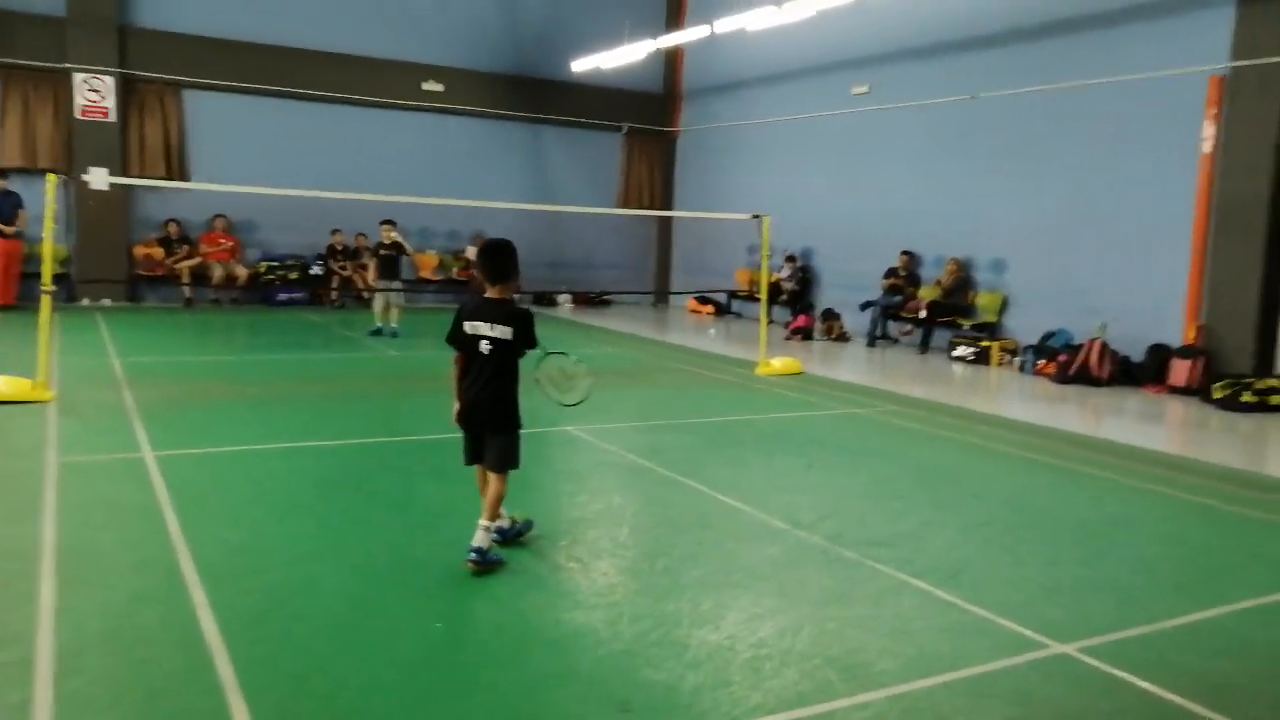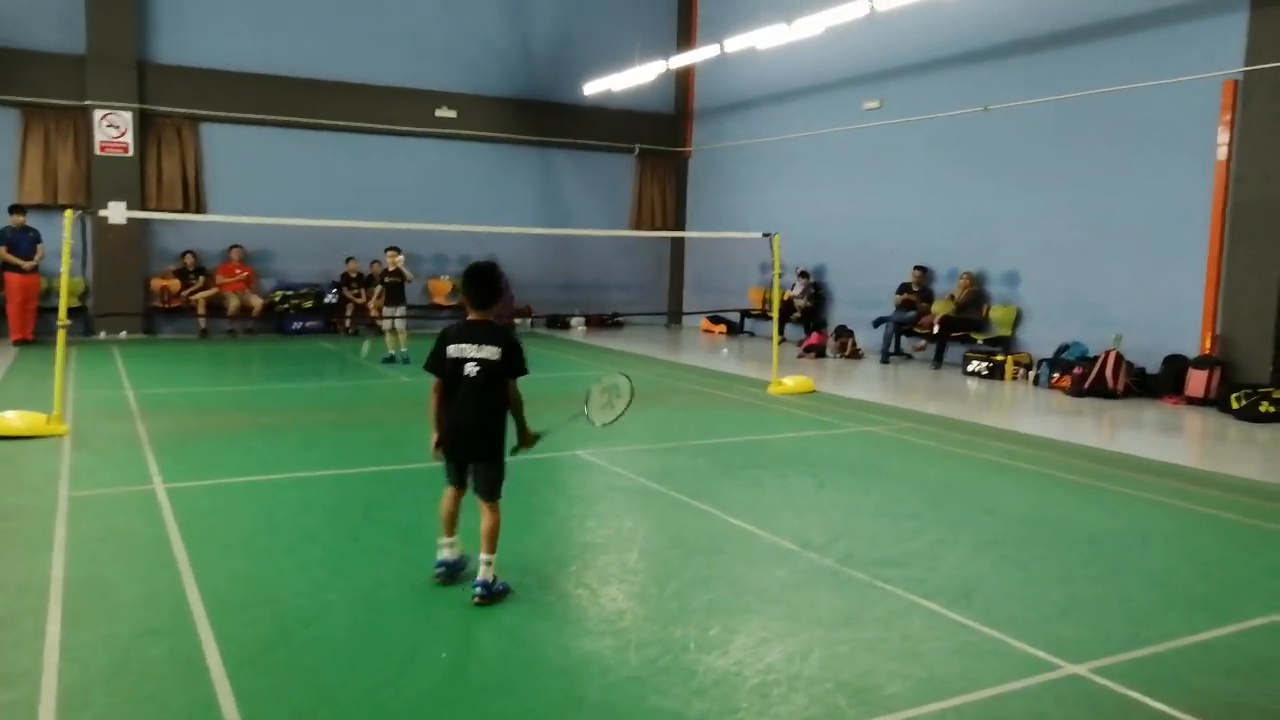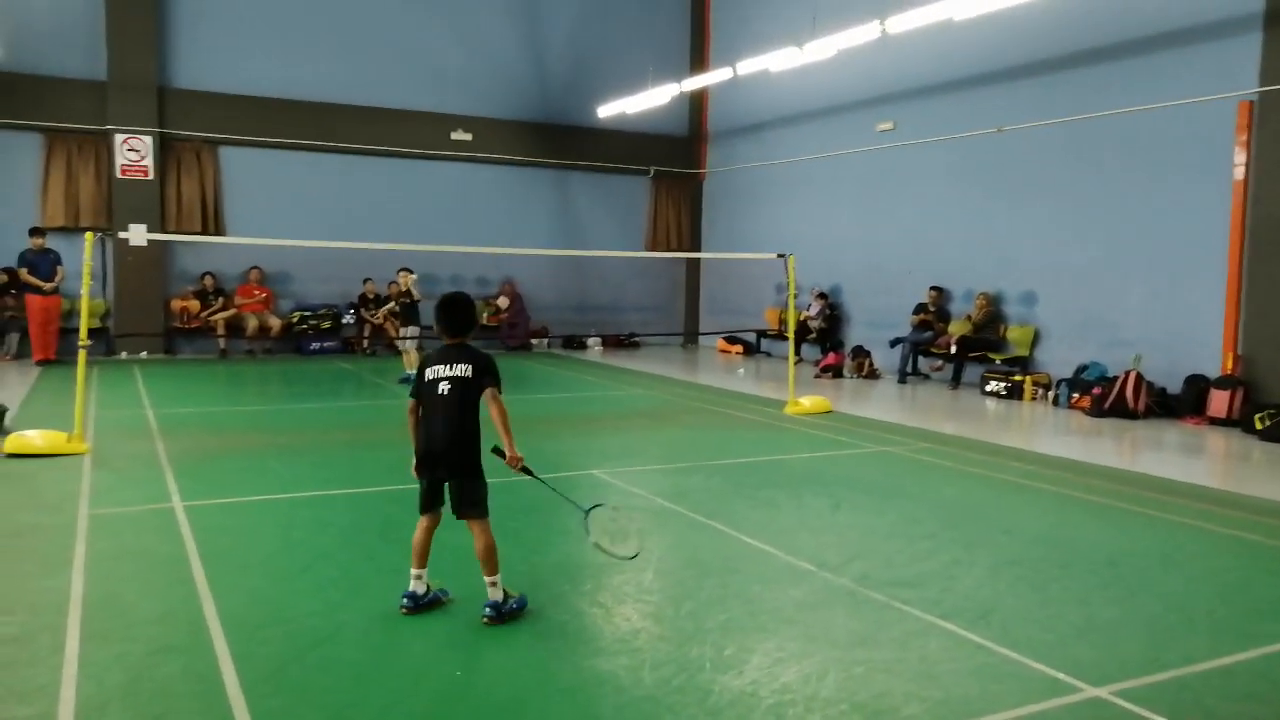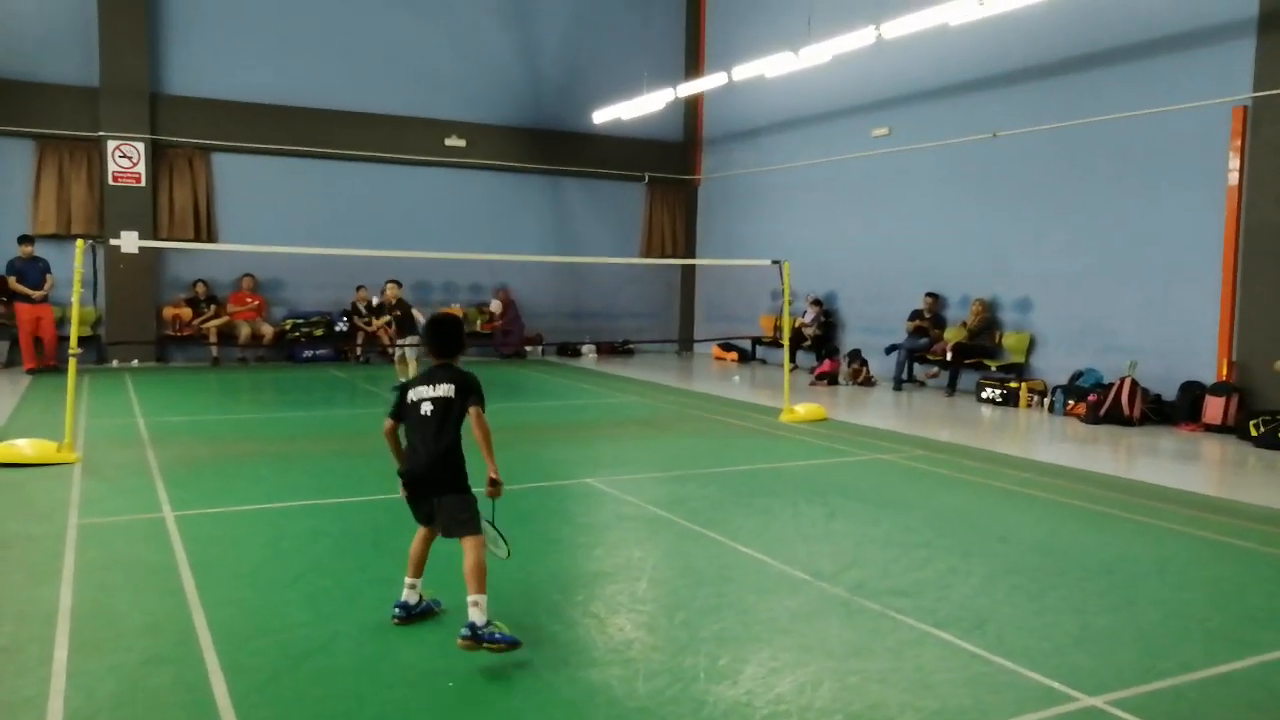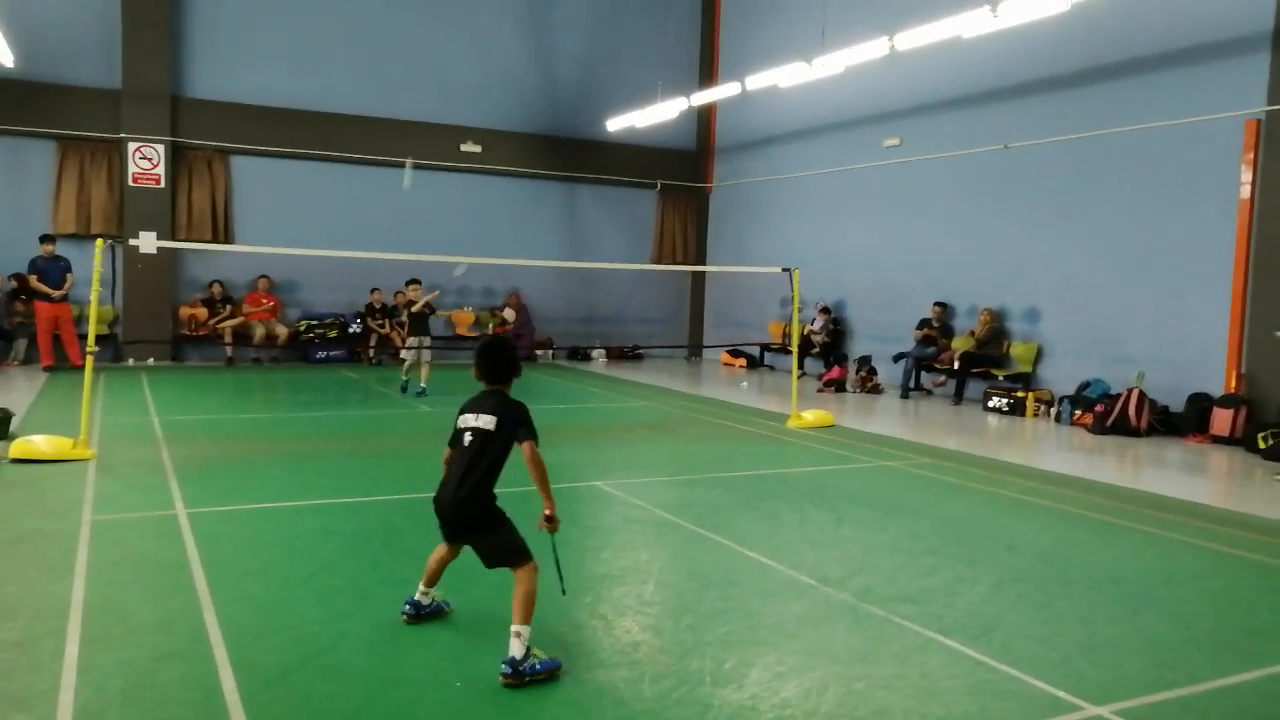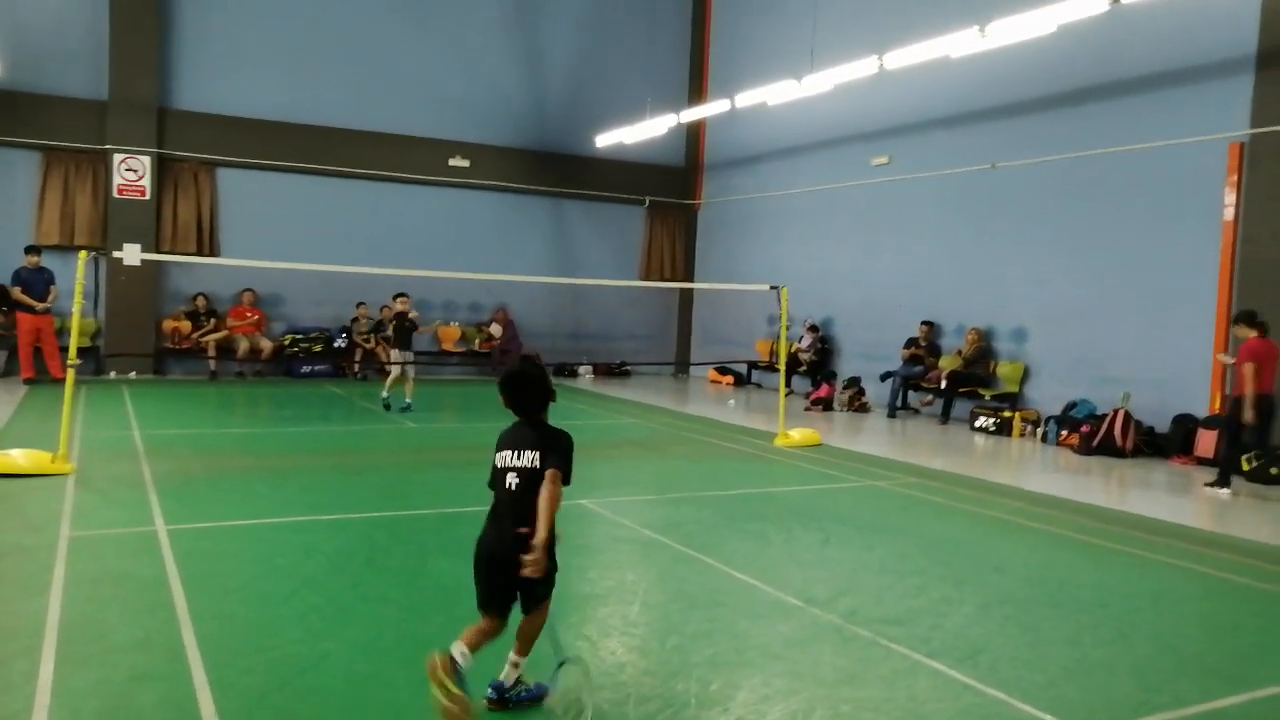
dt=0.3s
person 1, frame 1
left shoulder: (466, 311)
right shoulder: (520, 317)
left elbow: (457, 360)
left wrist: (458, 399)
left hip: (472, 404)
right hip: (501, 407)
left knee: (482, 466)
right knee: (498, 473)
left ankle: (501, 524)
right ankle: (480, 547)
person 1, frame 2
left shoulder: (448, 336)
right shoulder: (506, 339)
left elbow: (437, 387)
right elbow: (512, 394)
left wrist: (436, 429)
right wrist: (522, 428)
left hip: (453, 431)
right hip: (487, 433)
left knee: (454, 489)
right knee: (489, 504)
left ankle: (447, 557)
right ankle: (485, 581)
person 1, frame 3
left shoulder: (428, 362)
right shoulder: (480, 360)
left elbow: (412, 409)
right elbow: (493, 401)
left wrist: (417, 450)
right wrist: (510, 446)
left hip: (428, 452)
right hip: (461, 453)
left knee: (428, 518)
right knee: (479, 522)
left ankle: (415, 591)
right ankle: (496, 600)
person 1, frame 4
left shoulder: (413, 384)
right shoulder: (464, 381)
left elbow: (389, 428)
right elbow: (476, 419)
right wrist: (492, 469)
left hip: (413, 471)
right hip: (446, 471)
left knee: (428, 527)
right knee: (472, 541)
left ankle: (409, 601)
right ankle: (477, 624)
person 1, frame 5
left shoulder: (468, 407)
right shoulder: (513, 410)
right elbow: (531, 454)
right wrist: (549, 506)
left hip: (445, 498)
right hip: (476, 505)
left knee: (451, 545)
right knee: (526, 570)
left ankle: (420, 601)
right ankle: (517, 659)
person 1, frame 6
left shoulder: (505, 439)
right shoulder: (558, 440)
right elbow: (551, 484)
right wrist: (542, 540)
left hip: (491, 545)
right hip: (527, 548)
left knee: (493, 619)
right knee: (538, 606)
left ankle: (453, 660)
right ankle: (506, 685)
